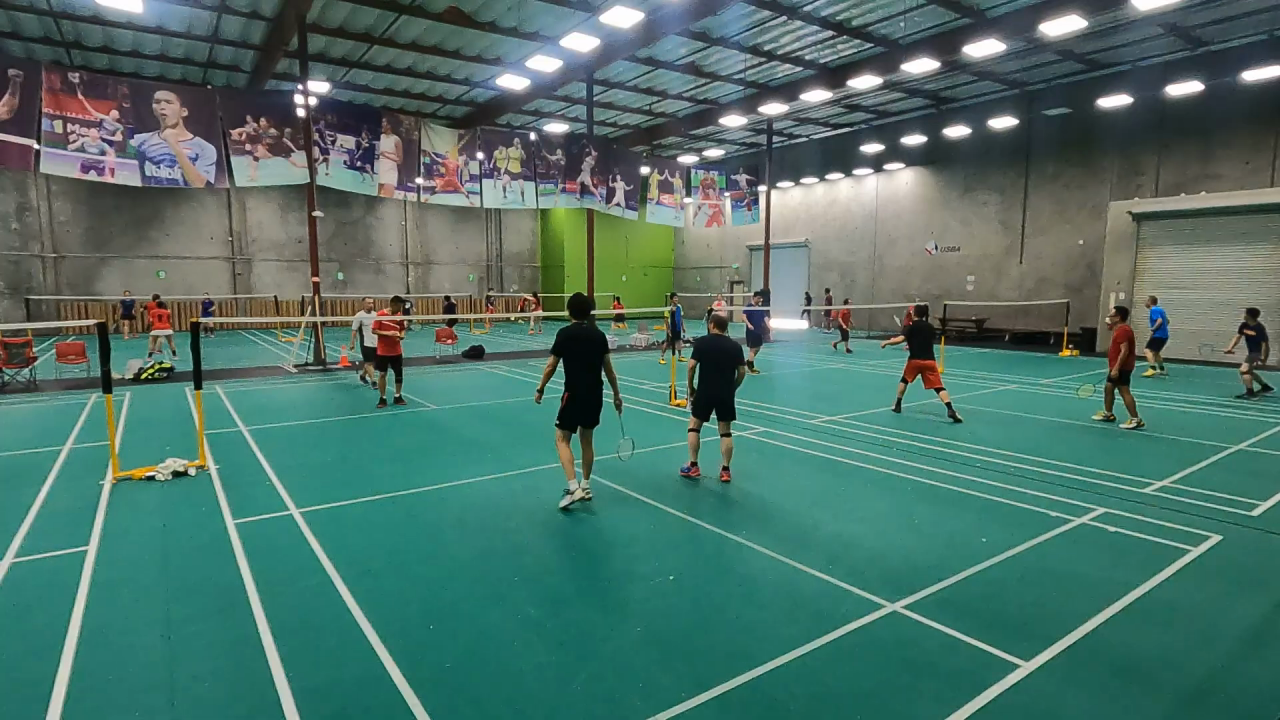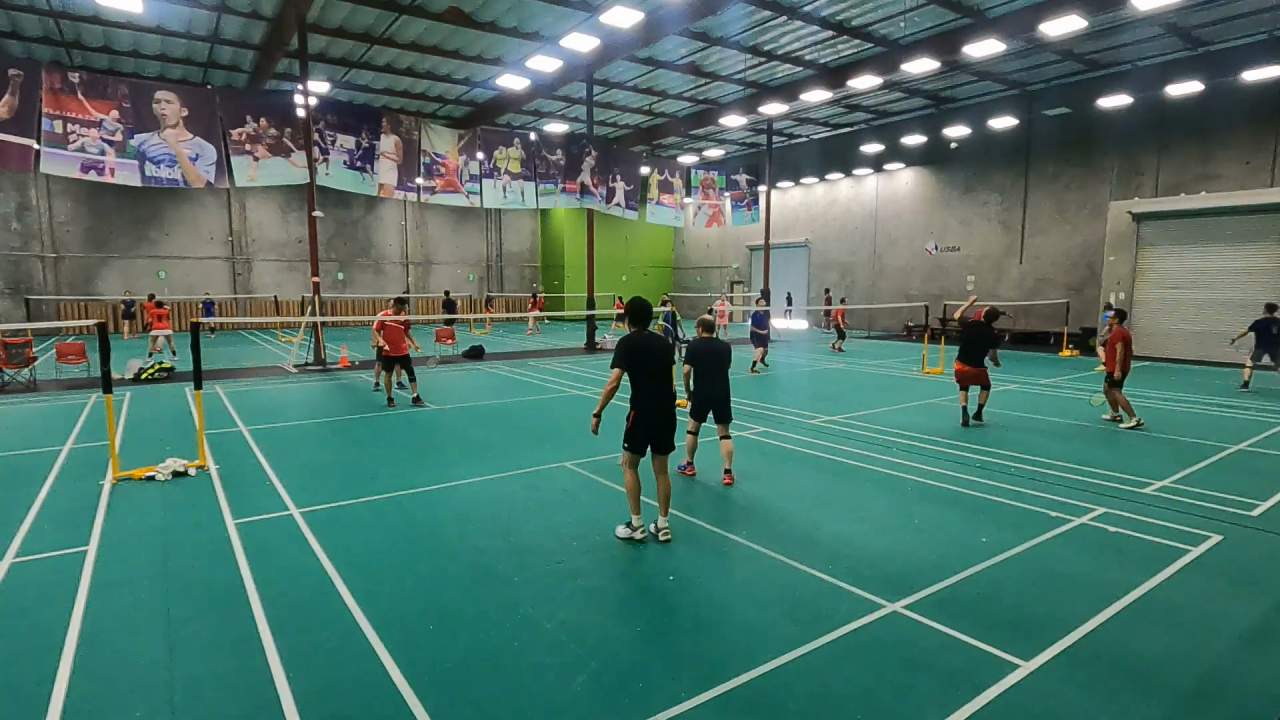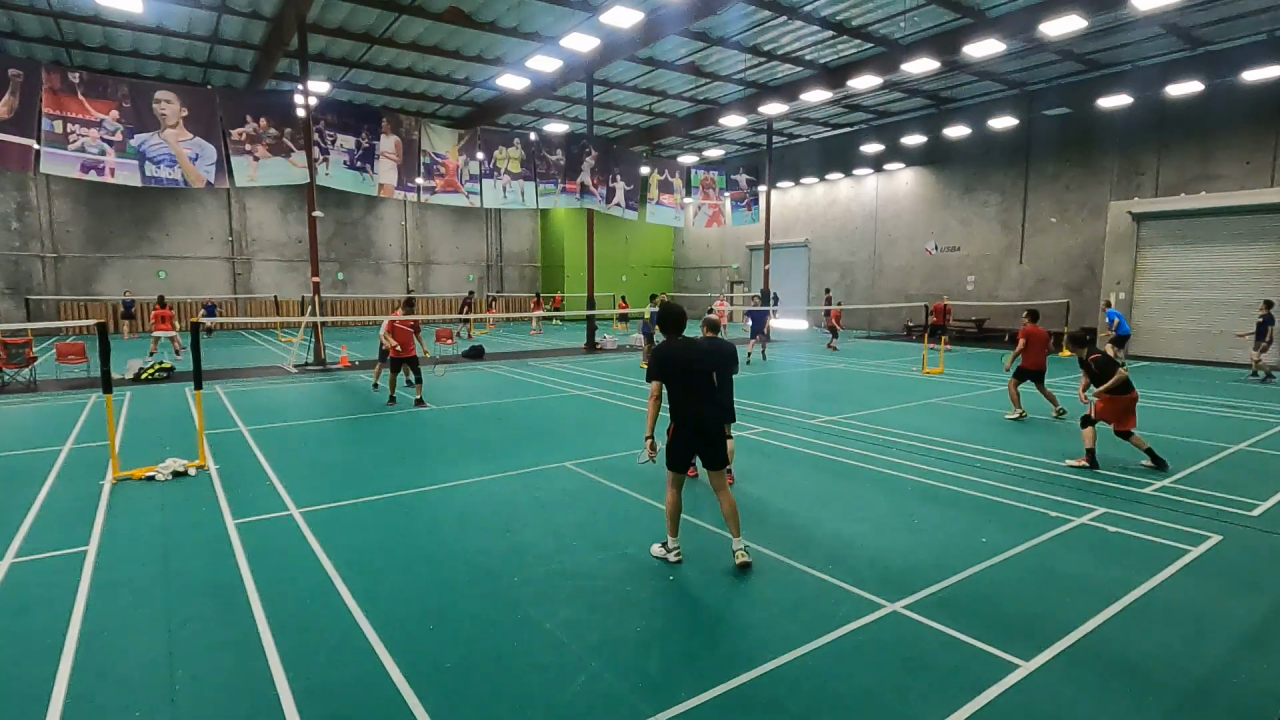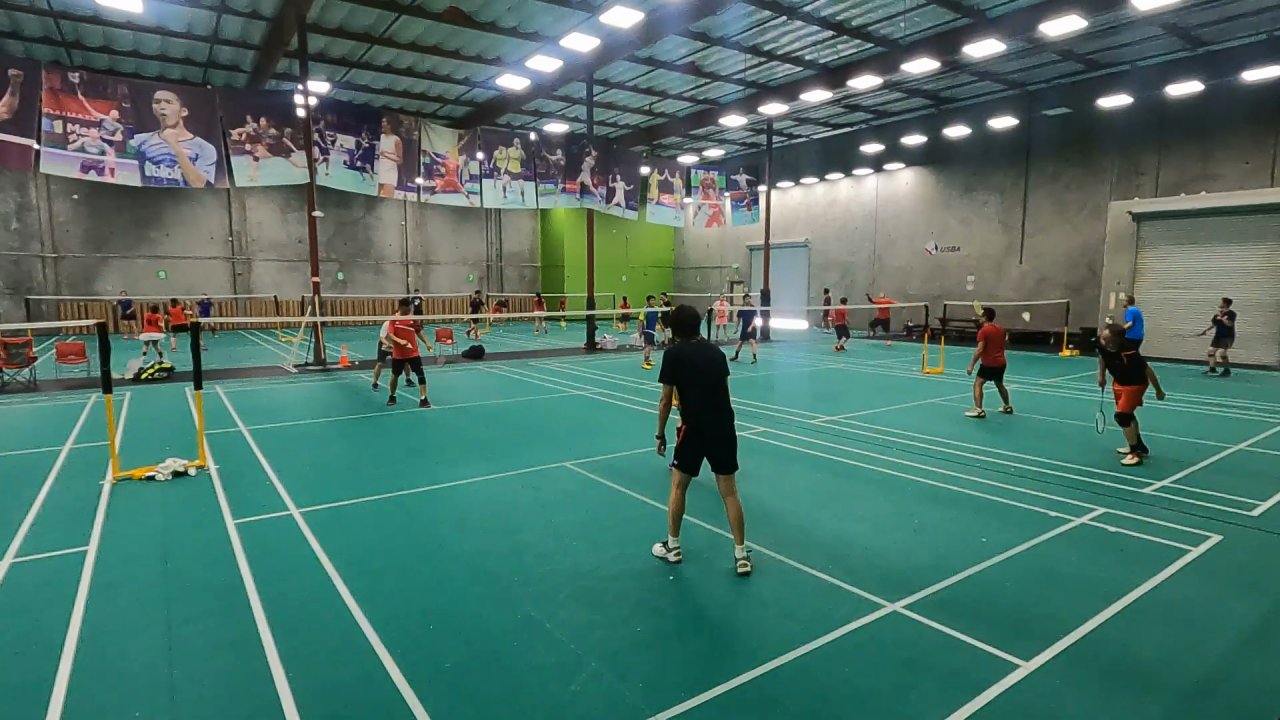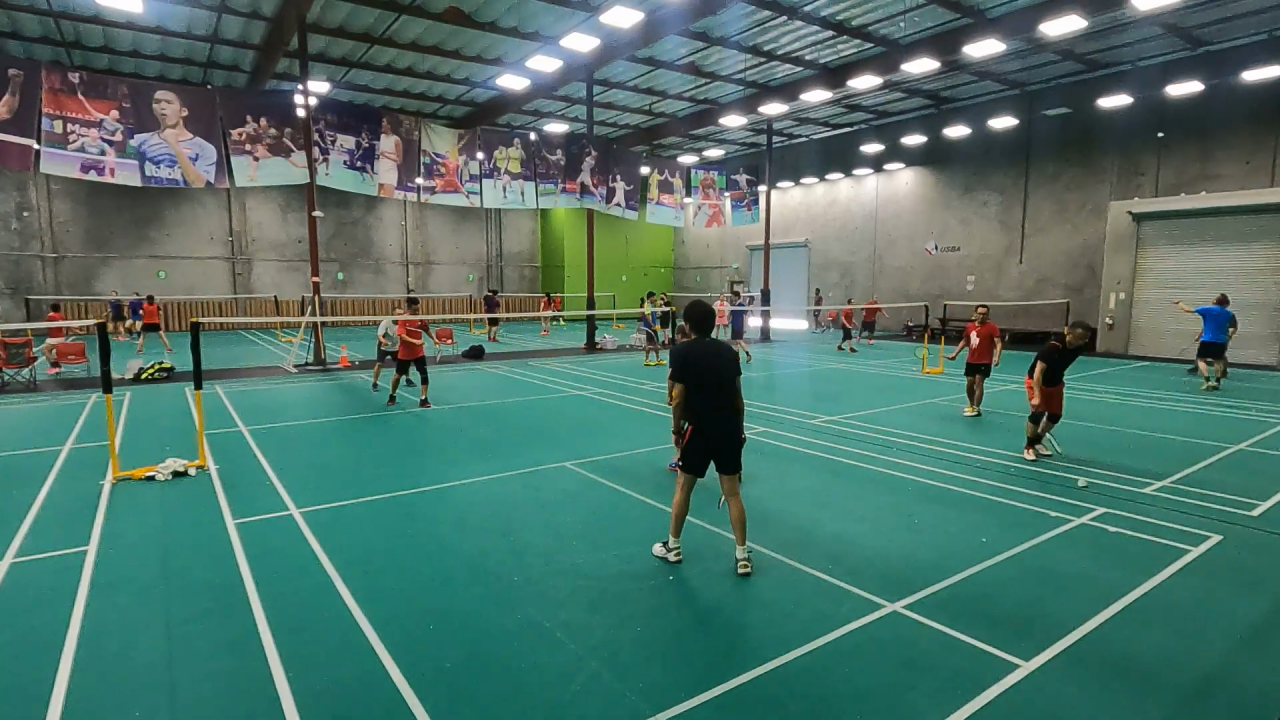
dt=1s
person 1, frame 1
left shoulder: (565, 333)
right shoulder: (599, 335)
left elbow: (551, 366)
right elbow: (608, 367)
left wrist: (540, 389)
right wrist: (616, 394)
left hip: (574, 395)
right hip: (595, 396)
left knee: (562, 441)
right knee: (587, 441)
left ankle: (574, 489)
right ankle: (584, 486)
person 1, frame 2
left shoulder: (627, 343)
right shoulder: (663, 343)
left elbow: (614, 383)
left wrist: (597, 413)
left hip: (643, 413)
right hip: (667, 412)
left knee: (630, 465)
right knee: (662, 469)
left ankle: (636, 524)
right ankle: (663, 525)
person 1, frame 3
left shoulder: (661, 352)
right shoulder: (702, 347)
left elbow: (655, 395)
right elbow: (713, 384)
left wrist: (649, 435)
left hip: (683, 426)
right hip: (712, 423)
left knee: (674, 486)
right knee: (721, 487)
left ankle: (672, 547)
right ankle: (739, 549)
person 1, frame 4
left shoulder: (674, 354)
right shoulder: (715, 351)
left elbow: (666, 400)
left wrist: (660, 434)
left hip: (695, 427)
right hip: (724, 426)
left knee: (678, 486)
right knee: (729, 492)
left ankle: (672, 547)
right ankle: (742, 556)
person 1, frame 5
left shoulder: (682, 352)
right shoulder: (728, 351)
left elbow: (678, 400)
right elbow: (738, 396)
left wrist: (676, 430)
right wrist: (740, 428)
left hip: (700, 429)
right hip: (730, 429)
left knee: (683, 488)
right knee: (733, 493)
left ankle: (673, 547)
right ankle: (743, 556)
